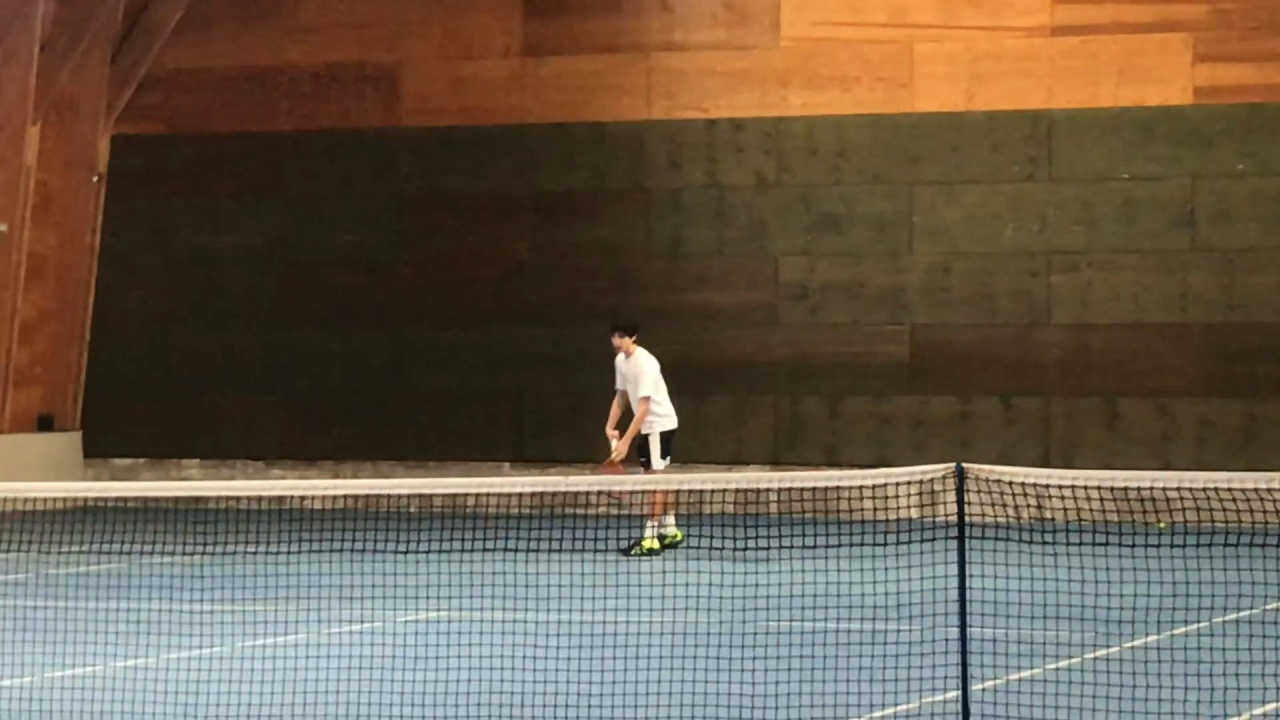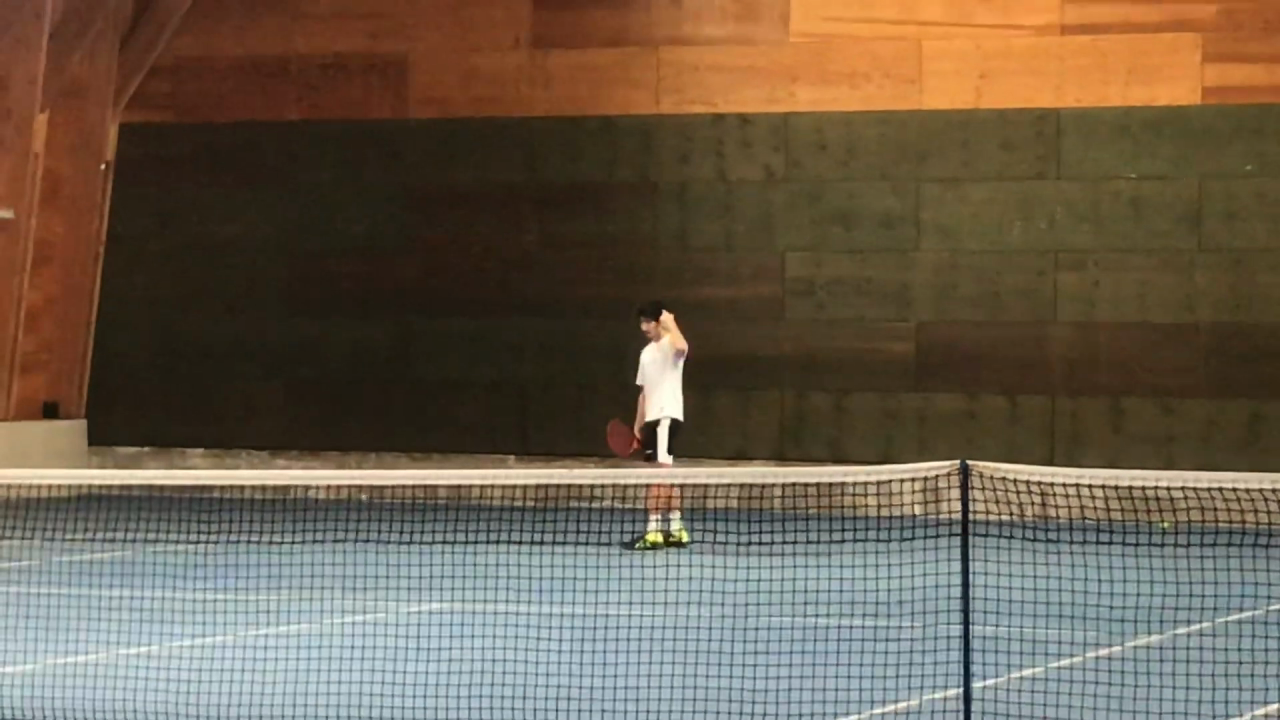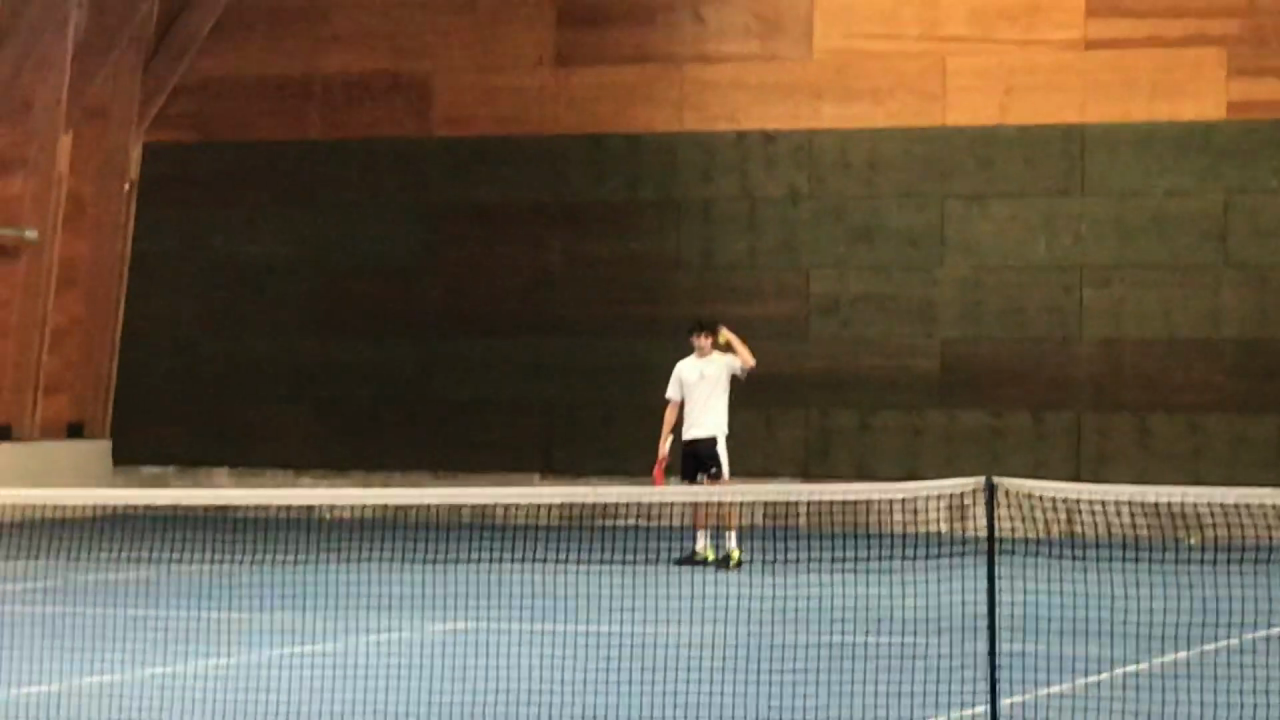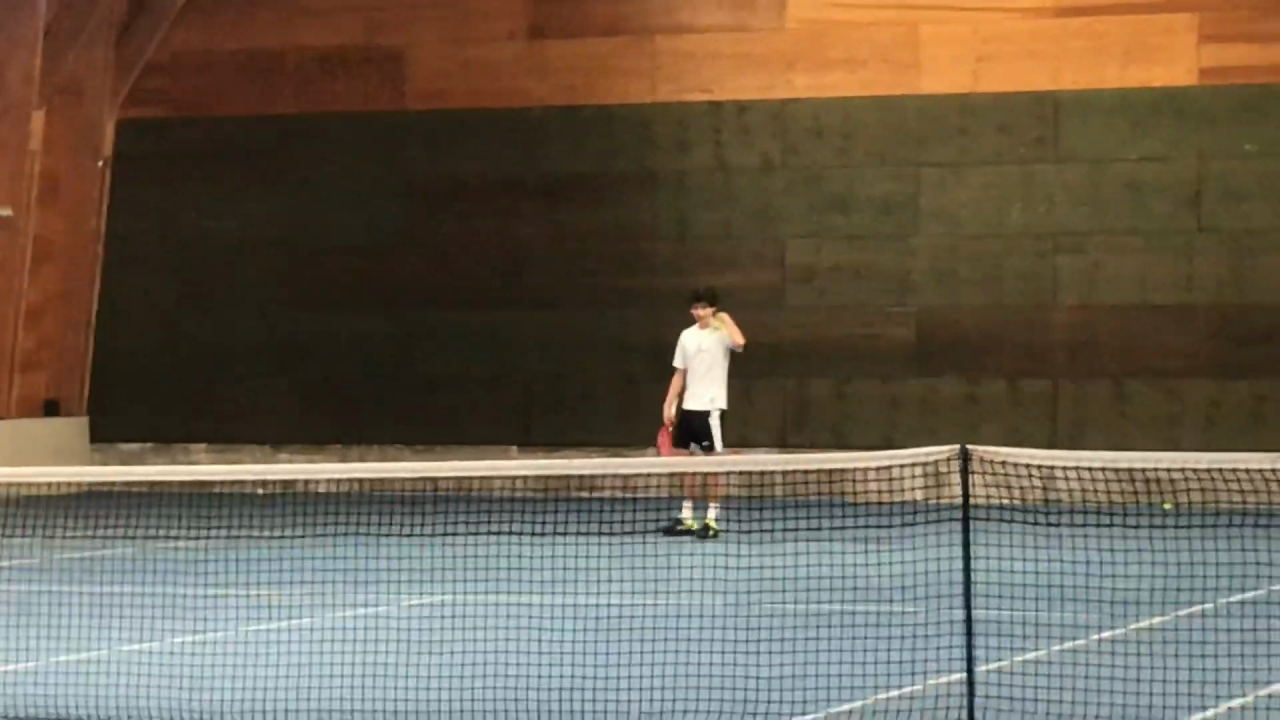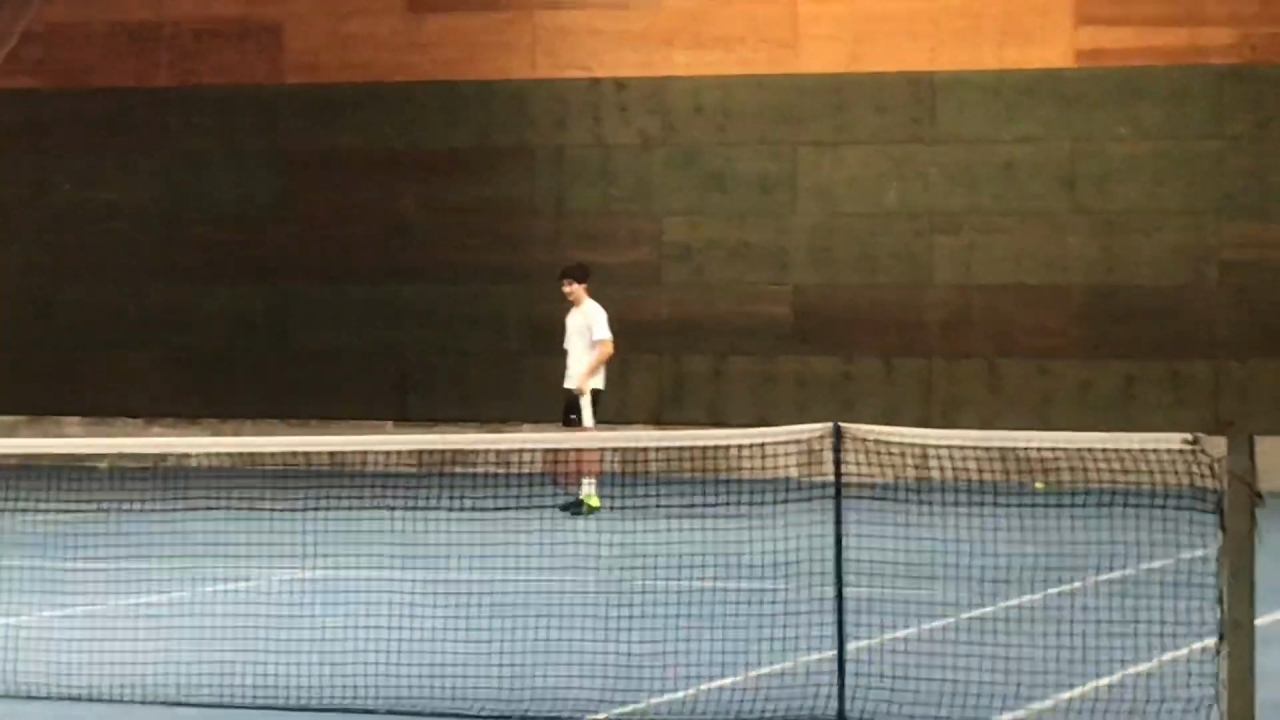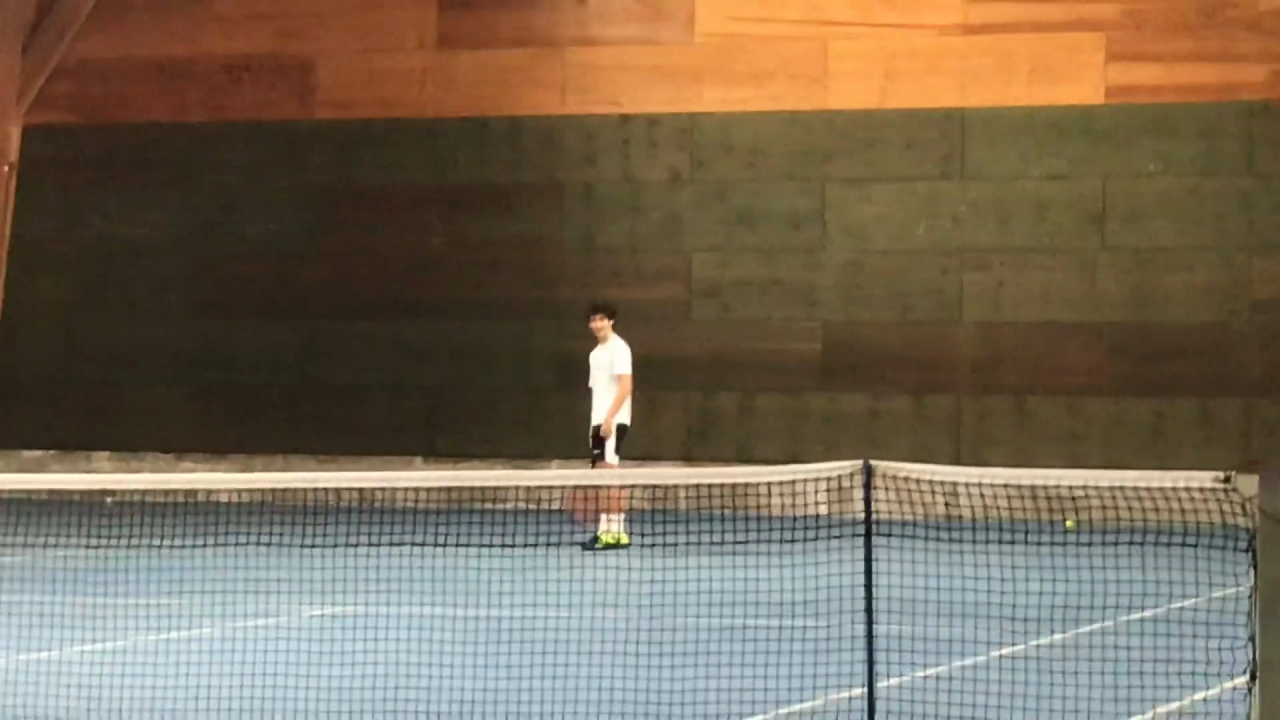
dt=0.7s
person 1, frame 1
left shoulder: (644, 364)
right shoulder: (620, 360)
left elbow: (644, 407)
right elbow: (620, 396)
left wrist: (626, 441)
right wrist: (610, 426)
left hip: (659, 424)
right hip: (650, 426)
left ankle: (650, 539)
right ankle: (670, 532)
person 1, frame 2
left shoulder: (672, 344)
right shoulder: (646, 351)
left elbow: (681, 348)
left wrist: (670, 323)
right wrist: (638, 424)
left hip: (667, 416)
right hip: (652, 418)
left ankle: (653, 533)
right ankle: (676, 530)
person 1, frame 3
left shoulder: (724, 361)
right shoulder: (682, 367)
left elbow: (749, 363)
right elbow: (673, 406)
left wrist: (731, 338)
right wrist: (663, 441)
left hip: (714, 435)
right hip: (689, 437)
left ankle: (733, 549)
right ankle: (702, 548)
person 1, frame 4
left shoulder: (721, 333)
right shoulder: (686, 336)
left elbow: (739, 343)
left wrist: (726, 320)
right wrist: (668, 404)
left hip: (711, 407)
right hip: (688, 407)
left ankle: (711, 520)
right ankle: (686, 519)
person 1, frame 5
left shoulder: (594, 311)
right shoulder: (571, 315)
left elbow: (607, 349)
left wrist: (585, 378)
right wrist: (571, 382)
left hip: (587, 385)
right hip: (572, 385)
left ankle: (589, 496)
right ankle: (586, 495)
person 1, frame 6
left shoulder: (619, 348)
right shoulder: (595, 353)
left elbow: (625, 387)
left wrist: (609, 418)
right wrist: (594, 425)
left hip: (613, 421)
right hip: (600, 421)
left knee: (605, 473)
left ankle: (607, 531)
right ankle: (617, 531)
